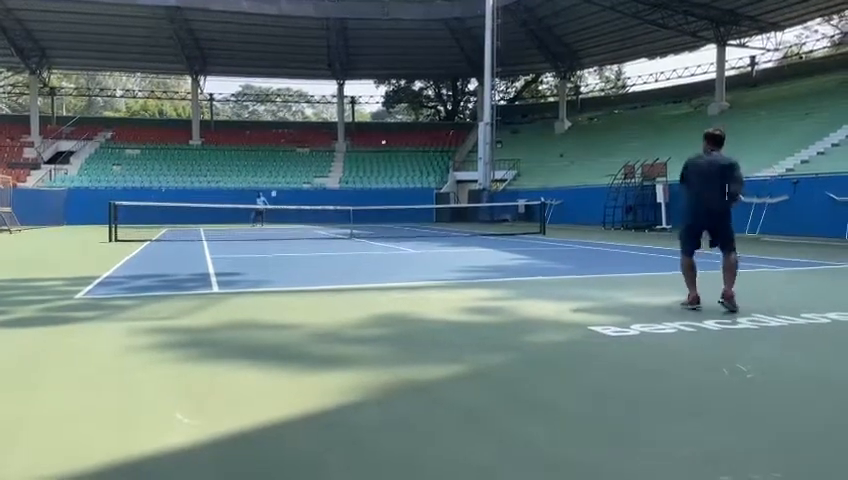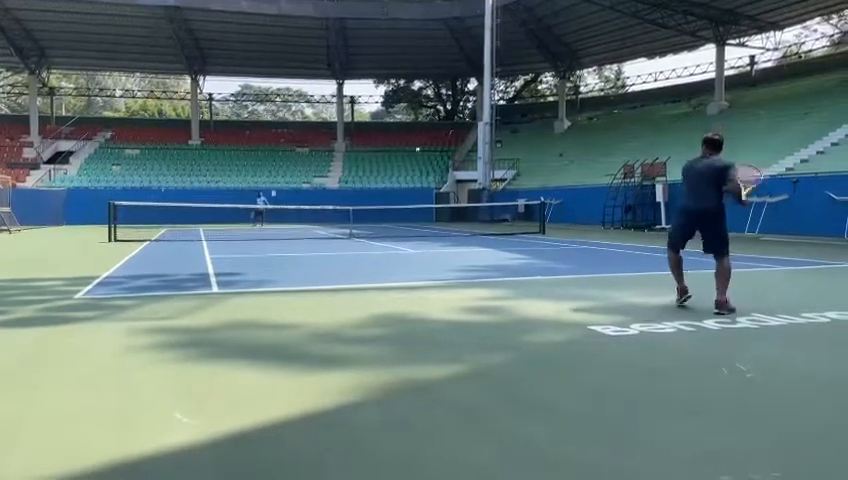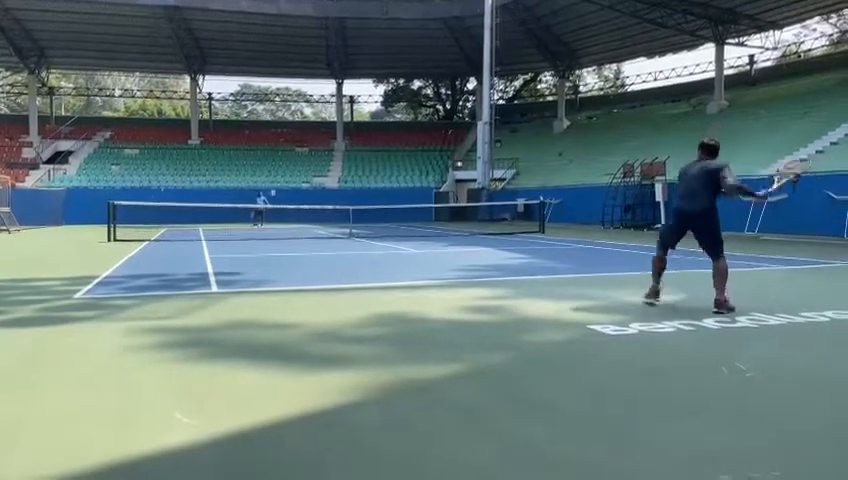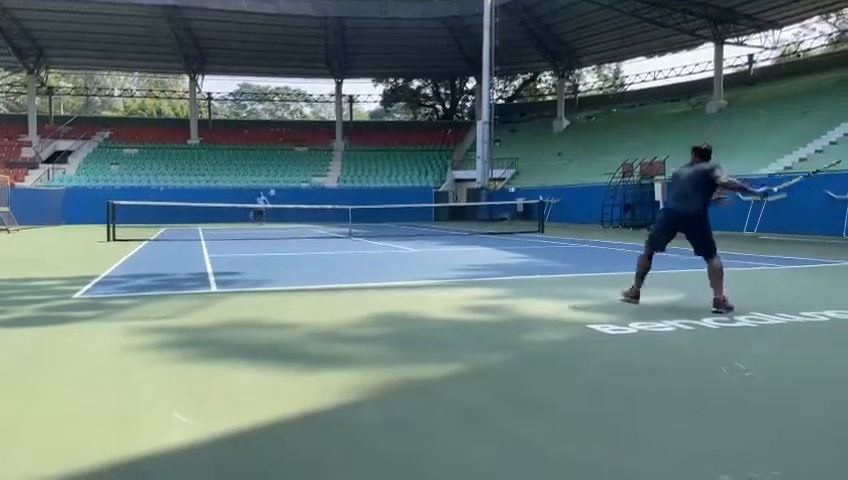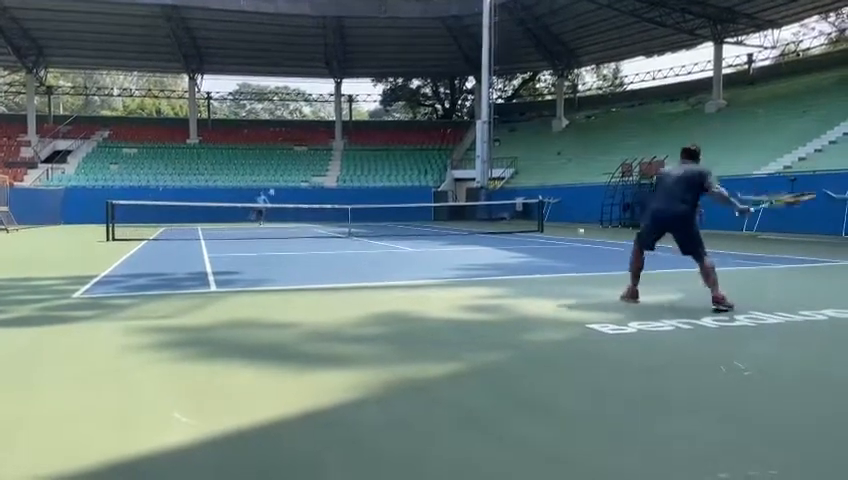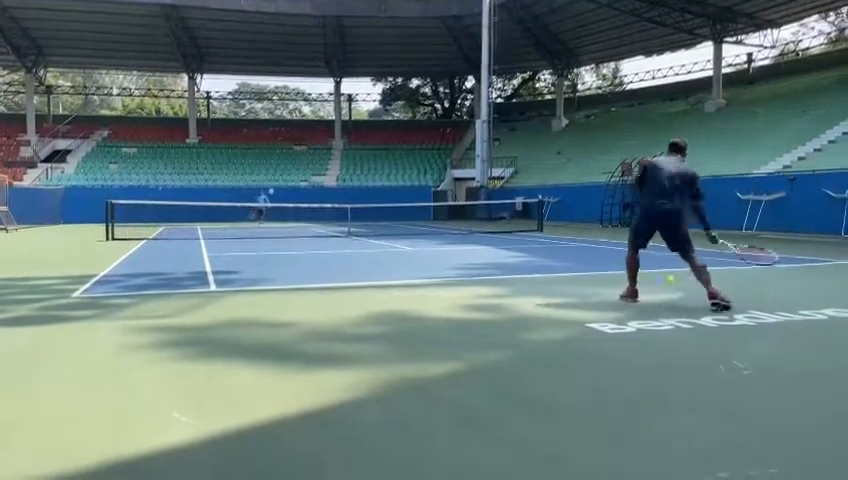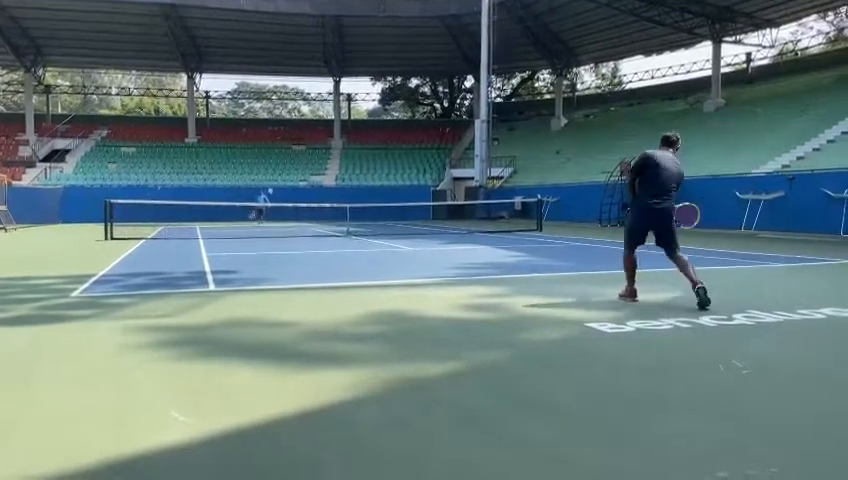
dt=0.1s
person 1, frame 1
left shoulder: (690, 163)
right shoulder: (730, 163)
left elbow: (684, 186)
right elbow: (736, 190)
right wrist: (727, 202)
left hip: (693, 212)
right hip: (720, 213)
left knee: (687, 254)
right knee: (729, 252)
left ankle: (693, 296)
right ankle: (728, 293)
person 1, frame 2
left shoulder: (689, 165)
right shoulder: (725, 165)
right elbow: (733, 188)
right wrist: (740, 199)
left hip: (686, 211)
right hip: (712, 213)
left knee: (673, 250)
right knee: (722, 256)
left ankle: (682, 289)
right ankle: (721, 299)
person 1, frame 3
left shoulder: (685, 170)
right shoulder: (720, 167)
right elbow: (730, 185)
right wrist: (754, 194)
left hip: (679, 212)
right hip: (705, 214)
left knee: (661, 250)
right knee: (718, 257)
left ankle: (654, 290)
right ankle: (720, 299)
person 1, frame 4
left shoulder: (678, 172)
right shoulder: (712, 168)
right elbow: (724, 182)
right wrist: (752, 191)
left hip: (670, 213)
right hip: (696, 216)
left knee: (649, 251)
right knee: (712, 258)
left ankle: (634, 291)
right ankle: (719, 298)
person 1, frame 5
left shoulder: (663, 172)
right shoulder: (701, 172)
right elbow: (716, 191)
right wrist: (737, 206)
left hip: (656, 214)
right hip: (683, 216)
left knee: (638, 249)
right knee: (702, 257)
left ankle: (632, 291)
right ankle: (718, 297)
person 1, frame 6
left shoulder: (651, 163)
right shoulder: (690, 173)
left elbow: (638, 186)
right elbow: (697, 205)
right wrist: (708, 230)
left hip: (648, 211)
right hip: (673, 213)
left knee: (633, 249)
right knee: (690, 256)
left ankle: (631, 290)
right ankle: (714, 295)
person 1, frame 7
left shoulder: (649, 156)
right shoulder: (678, 168)
left elbow: (630, 178)
left wrist: (636, 196)
left hip: (642, 208)
right hip: (665, 211)
left knee: (629, 248)
right knee: (674, 253)
left ankle: (630, 290)
right ankle: (697, 284)
